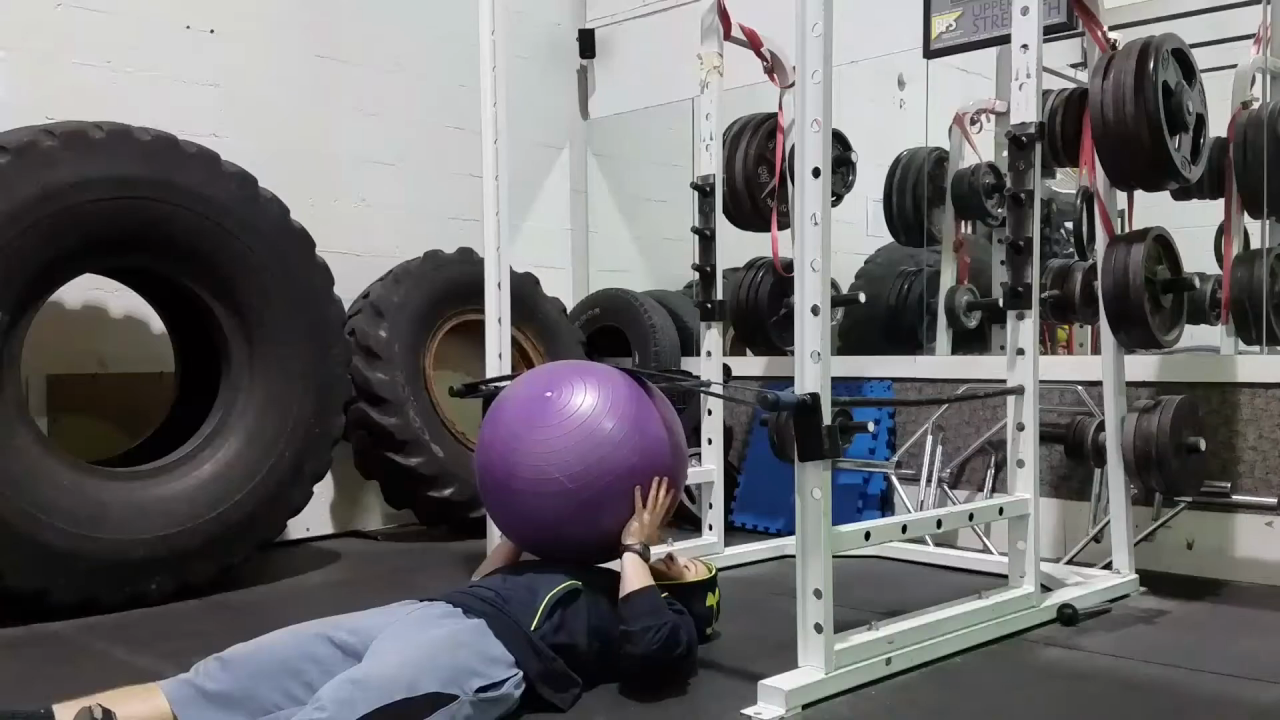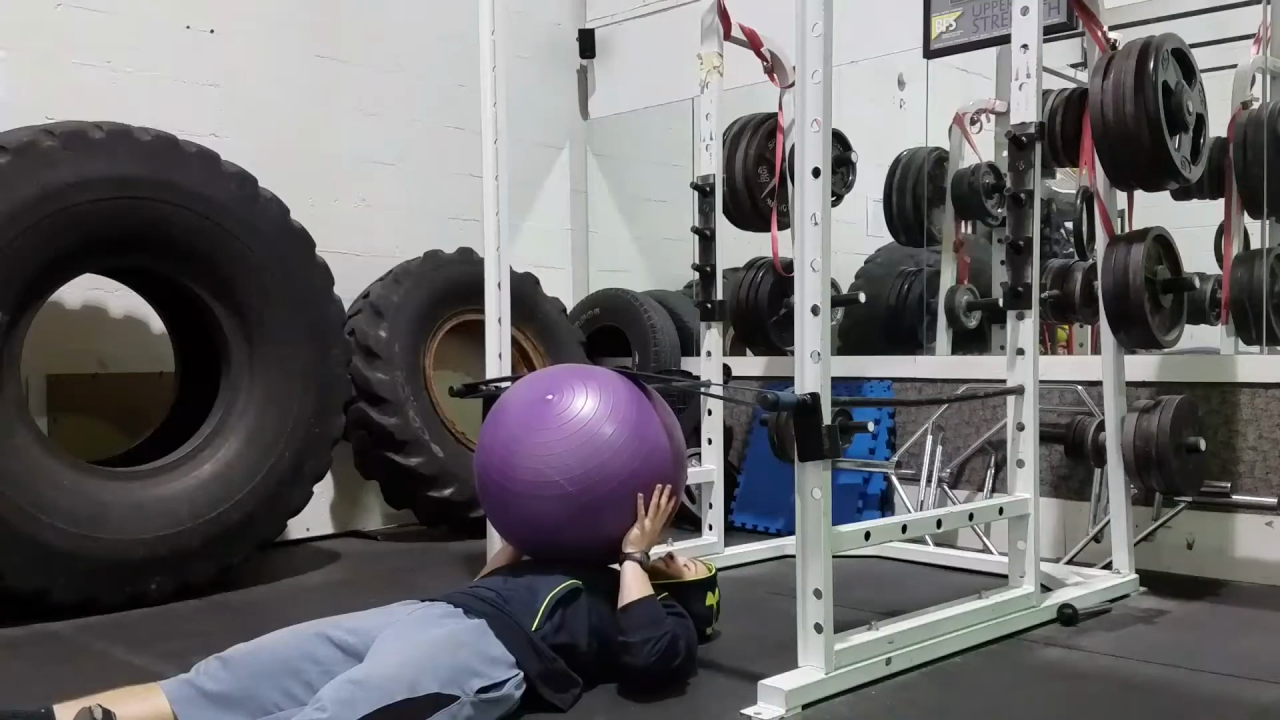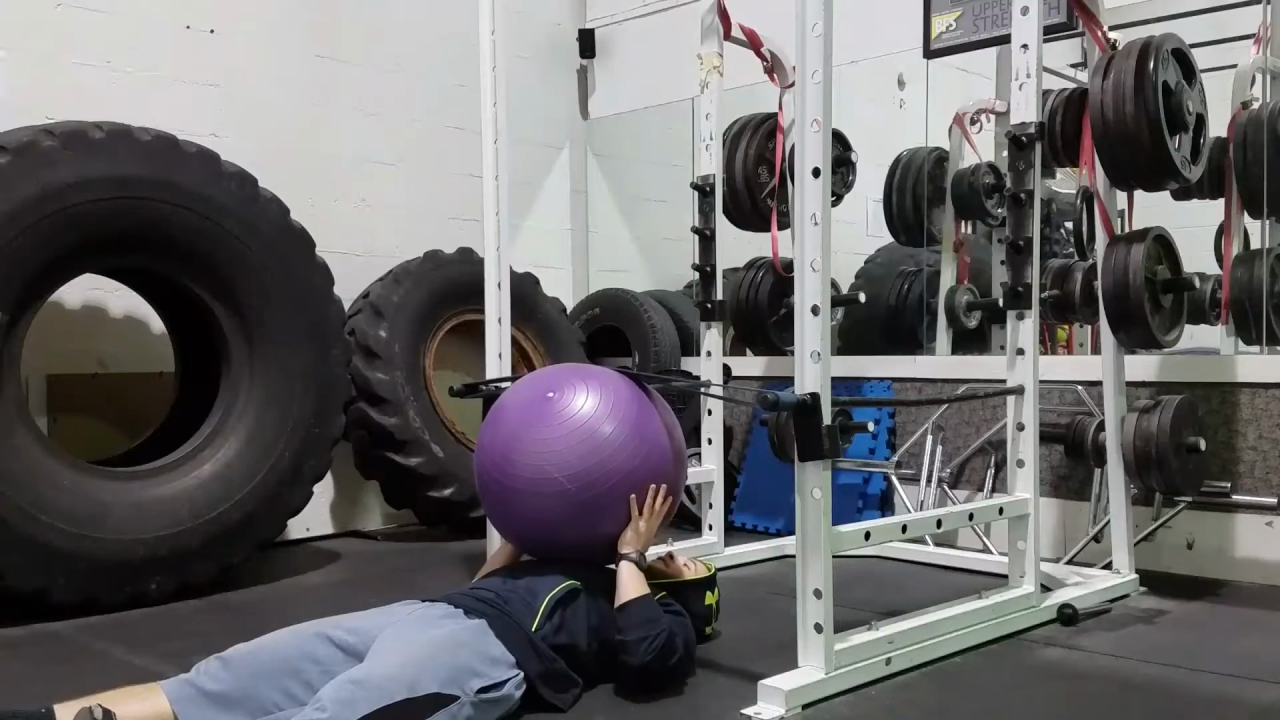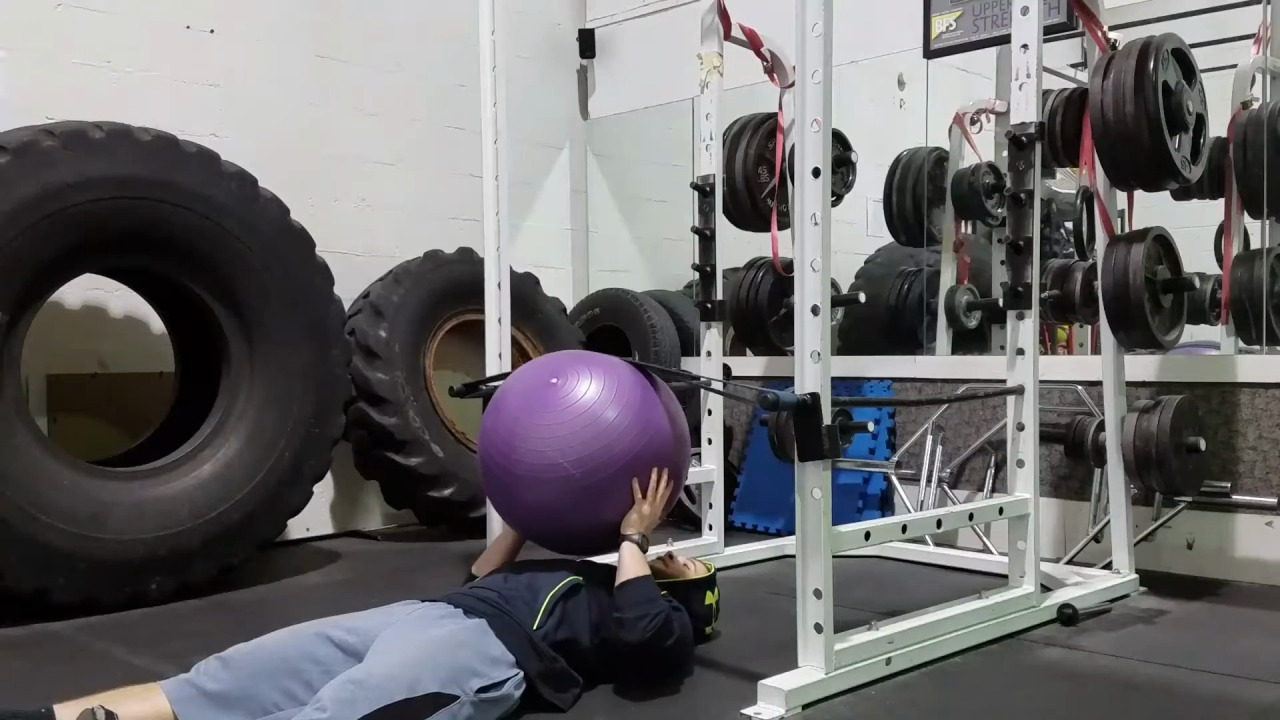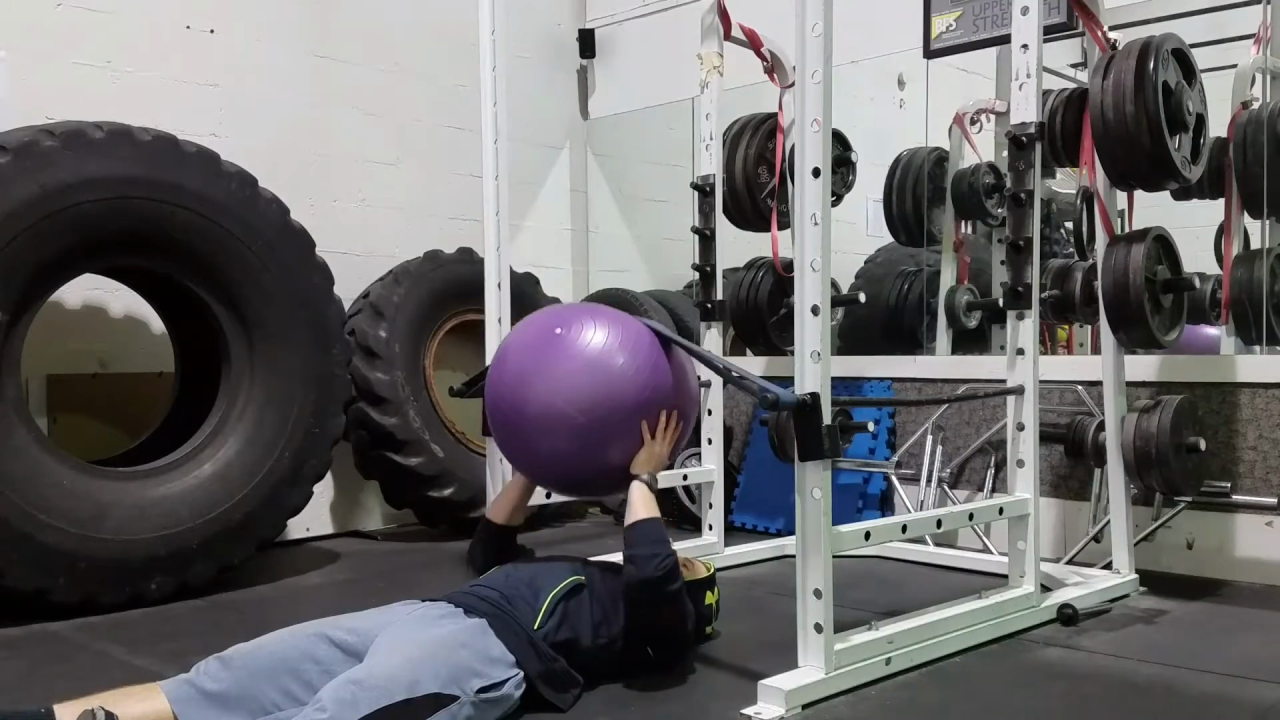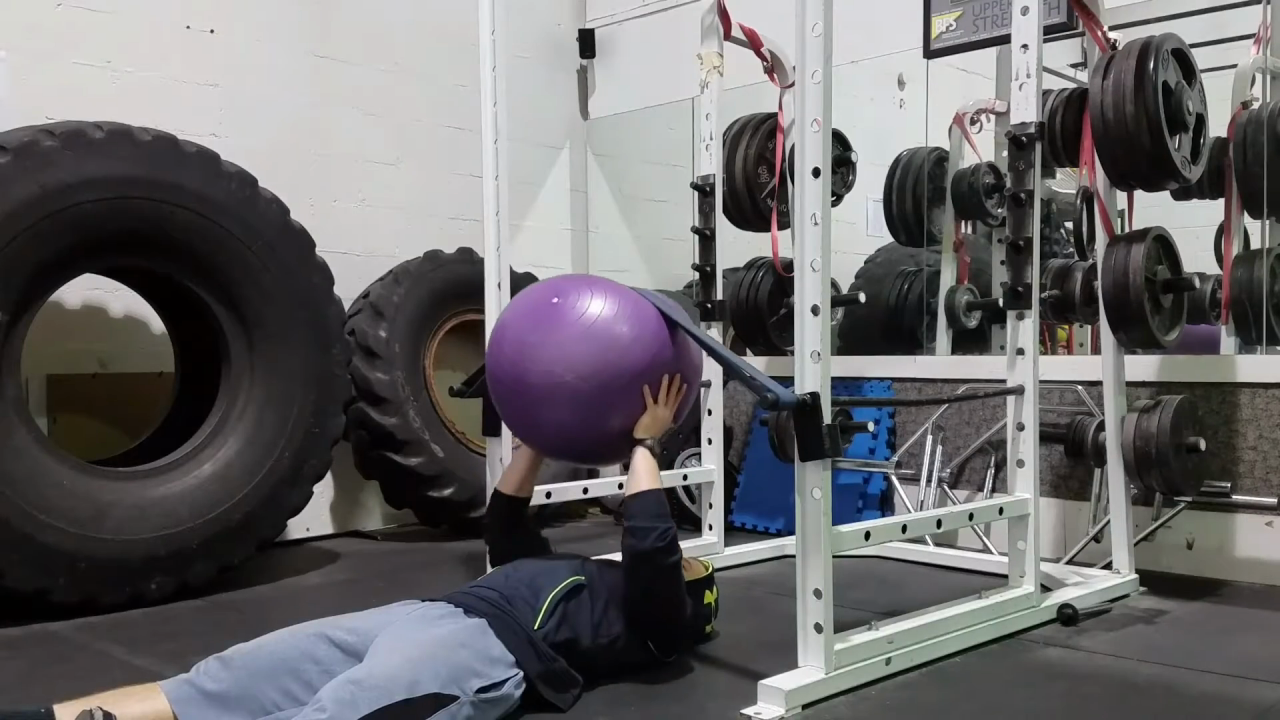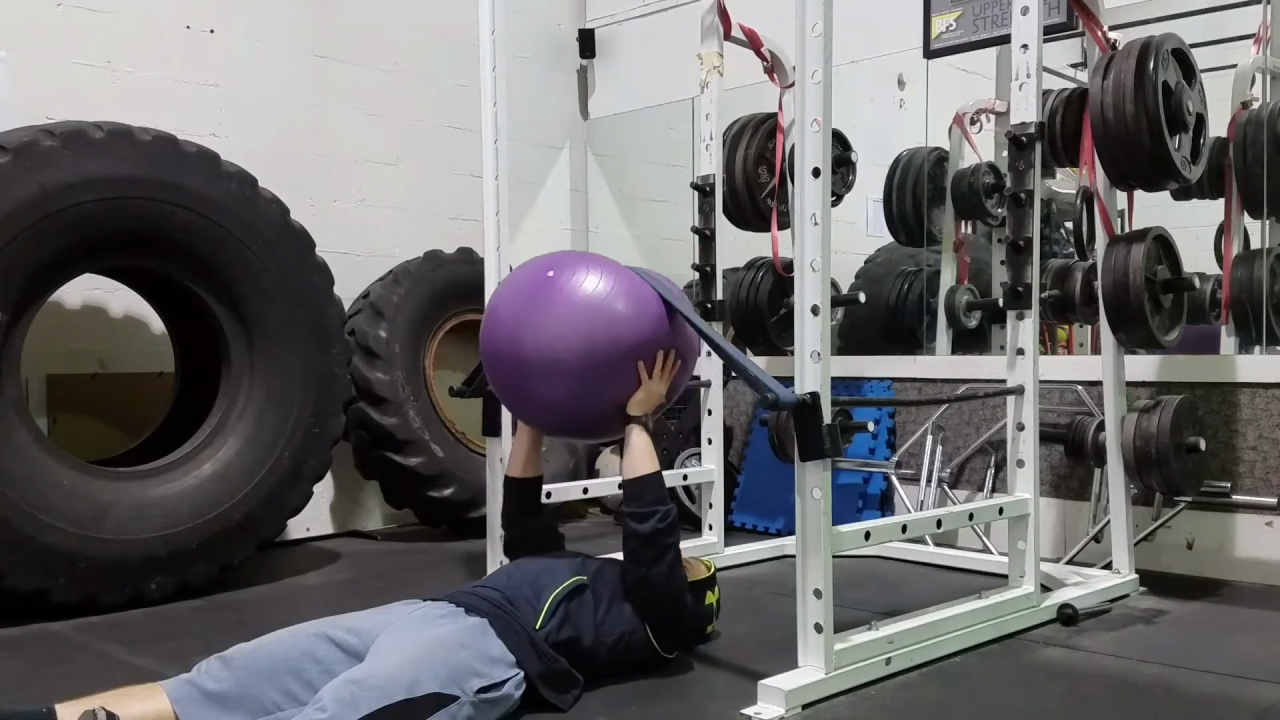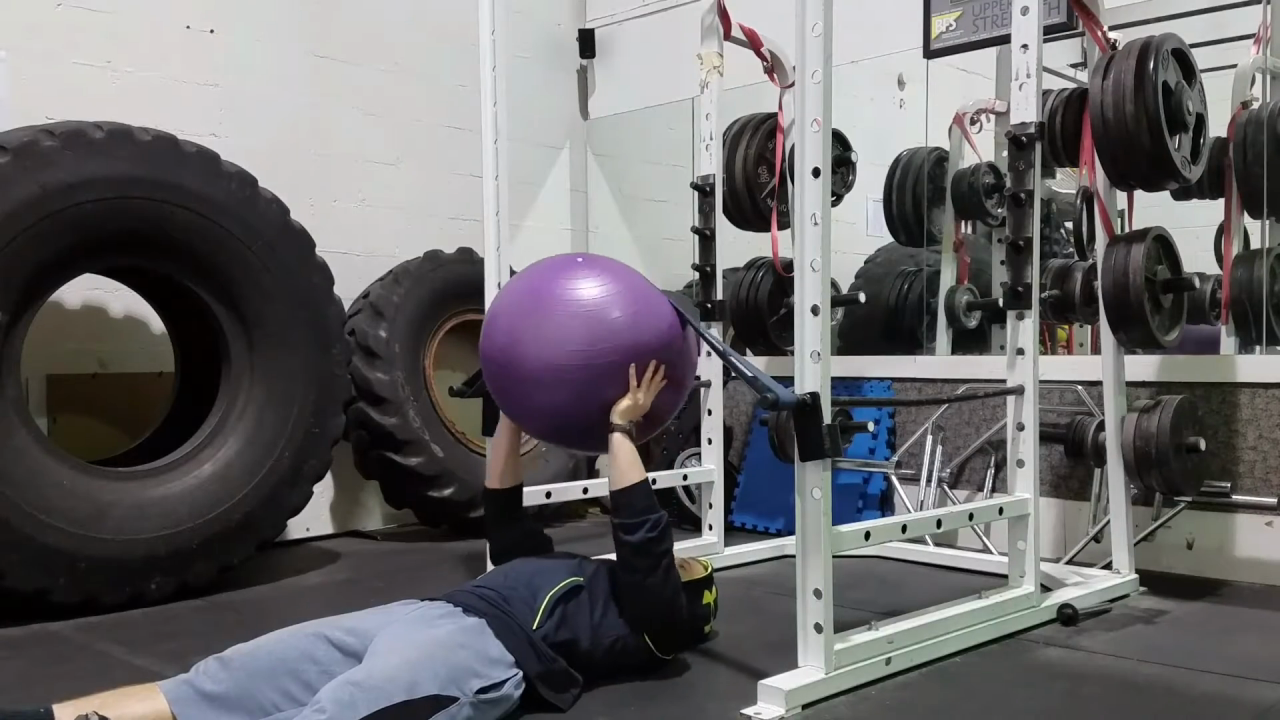
dt=0.3s
person 1, frame 1
left shoulder: (673, 631)
right shoulder: (589, 579)
left elbow: (644, 645)
right elbow: (485, 584)
left wrist: (635, 546)
left hip: (491, 653)
right hip: (423, 614)
person 1, frame 2
left shoulder: (672, 628)
right shoulder: (594, 580)
left elbow: (646, 655)
right elbow: (487, 583)
left wrist: (635, 551)
left hip: (492, 652)
right hip: (424, 613)
person 1, frame 3
left shoulder: (669, 630)
right shoulder: (594, 578)
left elbow: (639, 654)
left wrist: (632, 552)
left hip: (490, 653)
right hip: (422, 613)
person 1, frame 4
left shoulder: (669, 629)
right shoulder: (582, 577)
left elbow: (637, 631)
right elbow: (478, 585)
left wrist: (634, 534)
left hip: (491, 651)
right hip: (423, 616)
person 1, frame 5
left shoulder: (664, 625)
right shoulder: (579, 578)
left elbow: (651, 573)
right elbow: (488, 551)
left wrist: (642, 478)
left hip: (491, 650)
right hip: (421, 614)
person 1, frame 6
left shoulder: (660, 622)
right shoulder: (578, 576)
left elbow: (650, 545)
right elbow: (503, 526)
left wrist: (644, 444)
left hip: (489, 650)
right hip: (421, 614)
person 1, frame 7
left shoulder: (661, 617)
right shoulder: (575, 574)
left elbow: (650, 525)
right elbow: (522, 510)
left wrist: (638, 420)
left hip: (491, 649)
right hip: (421, 615)
person 1, frame 8
left shoulder: (658, 618)
right shoulder: (572, 576)
left elbow: (643, 534)
right elbow: (503, 514)
left wrist: (621, 427)
right wrist: (515, 413)
left hip: (489, 648)
right hip: (419, 615)
